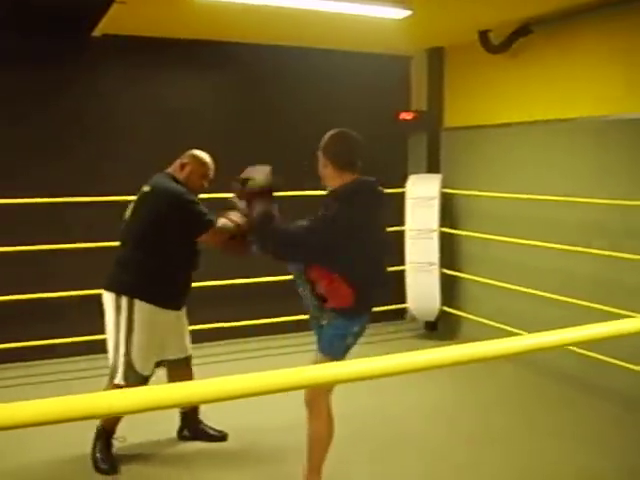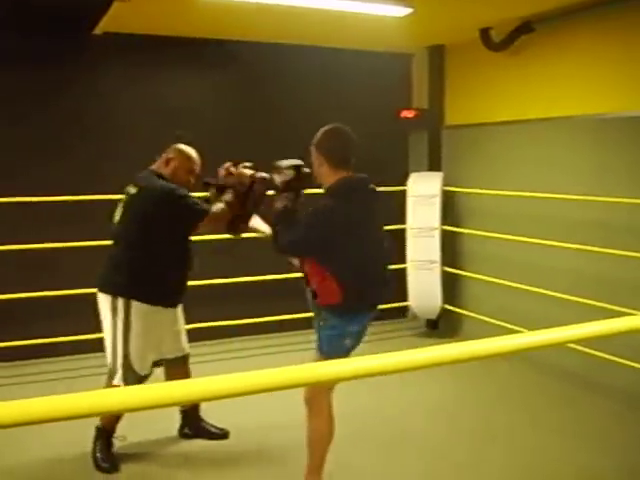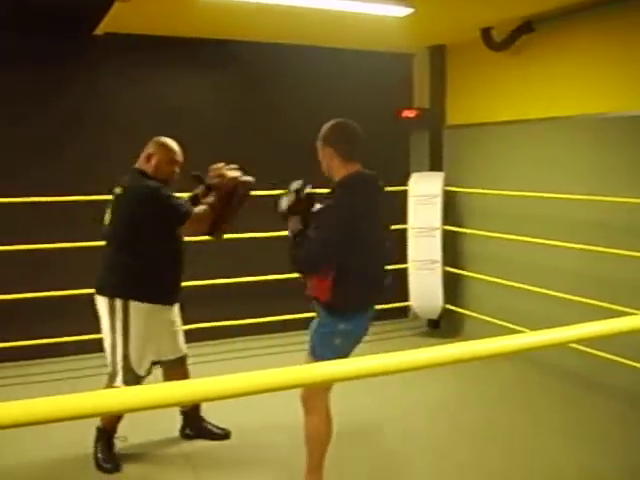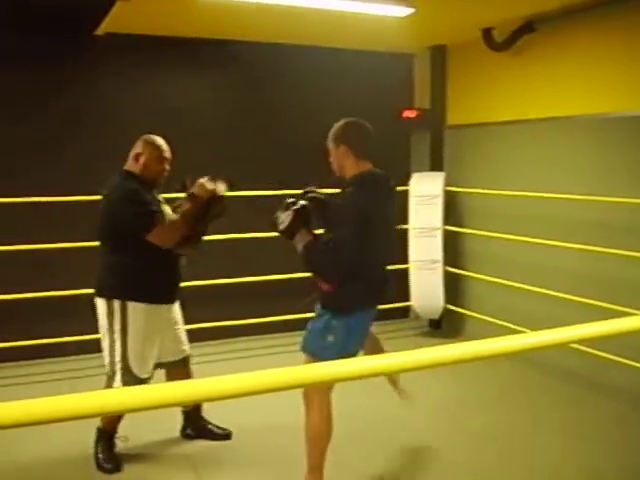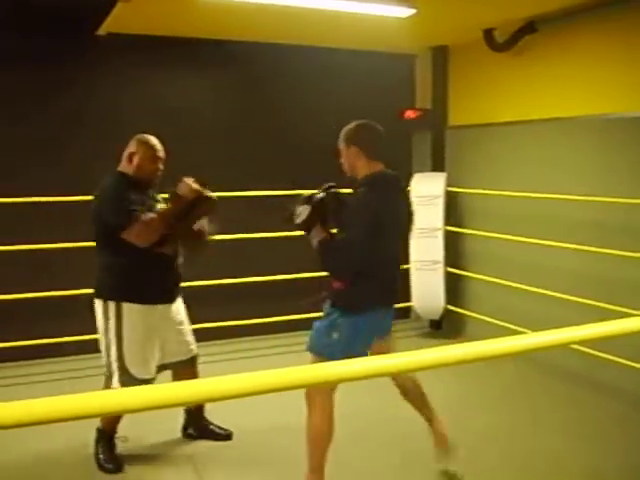
dt=0.1s
person 1, frame 1
left shoulder: (337, 216)
right shoulder: (365, 195)
left elbow: (281, 244)
left wrist: (258, 201)
left hip: (343, 311)
right hip: (345, 296)
left knee: (316, 398)
person 1, frame 2
left shoulder: (332, 211)
right shoulder: (361, 192)
left elbow: (284, 241)
left wrist: (283, 198)
left hip: (346, 310)
right hip: (357, 294)
left knee: (316, 397)
person 1, frame 3
left shoulder: (342, 206)
right shoulder: (369, 190)
left elbow: (306, 262)
left wrist: (294, 222)
right wrist: (310, 221)
left hip: (342, 311)
right hip: (358, 294)
left knee: (313, 397)
person 1, frame 4
left shoulder: (356, 200)
right shoulder: (381, 192)
left elbow: (332, 266)
left wrist: (297, 233)
right wrist: (322, 211)
left hip: (343, 308)
right hip: (362, 298)
left knee: (315, 395)
right knee: (360, 332)
right ankle: (391, 377)
person 1, frame 5
left shoulder: (367, 200)
right shoulder: (393, 193)
left elbow: (343, 264)
left wrist: (315, 231)
right wrist: (341, 215)
left hip: (353, 310)
right hip: (379, 303)
left knee: (318, 396)
right knee: (395, 368)
right ankle: (438, 433)
person 2, frame 1
left shoulder: (163, 191)
right shoulder: (174, 196)
left elbow: (198, 232)
right elbow: (216, 236)
left wrist: (231, 216)
right wrist: (241, 212)
left hip: (163, 296)
right hip: (135, 297)
left knee: (180, 360)
right knee: (128, 375)
left ankle: (190, 423)
right ankle: (103, 441)
person 2, frame 2
left shoulder: (152, 190)
right shoulder: (162, 193)
left elbow: (191, 216)
right elbow: (210, 222)
left wrist: (225, 189)
right wrist: (234, 192)
left hip: (160, 296)
right hip: (130, 297)
left knee: (177, 359)
right knee: (126, 374)
left ankle: (190, 420)
right ankle: (102, 439)
person 2, frame 3
left shoulder: (144, 189)
right shoulder: (145, 192)
left elbow: (181, 216)
right elbow: (194, 223)
left wrist: (206, 191)
right wrist: (219, 193)
left hip: (157, 295)
right hip: (128, 298)
left knee: (175, 359)
right knee: (126, 375)
left ankle: (192, 421)
right ankle: (104, 440)
person 2, frame 4
left shoulder: (144, 191)
right shoulder: (125, 193)
left elbow: (166, 234)
right elbow: (166, 236)
left wrist: (196, 202)
right wrist: (197, 203)
left hip: (161, 297)
right hip: (127, 300)
left knee: (179, 359)
right knee: (126, 376)
left ankle: (193, 421)
right ankle: (104, 440)
person 2, frame 5
left shoulder: (143, 191)
right shoulder: (115, 193)
right elbow: (143, 236)
left wrist: (189, 233)
right wrist: (179, 203)
left hip: (164, 297)
right hip: (125, 301)
left knee: (185, 358)
right knee: (125, 377)
left ankle: (195, 421)
right ankle: (104, 440)
